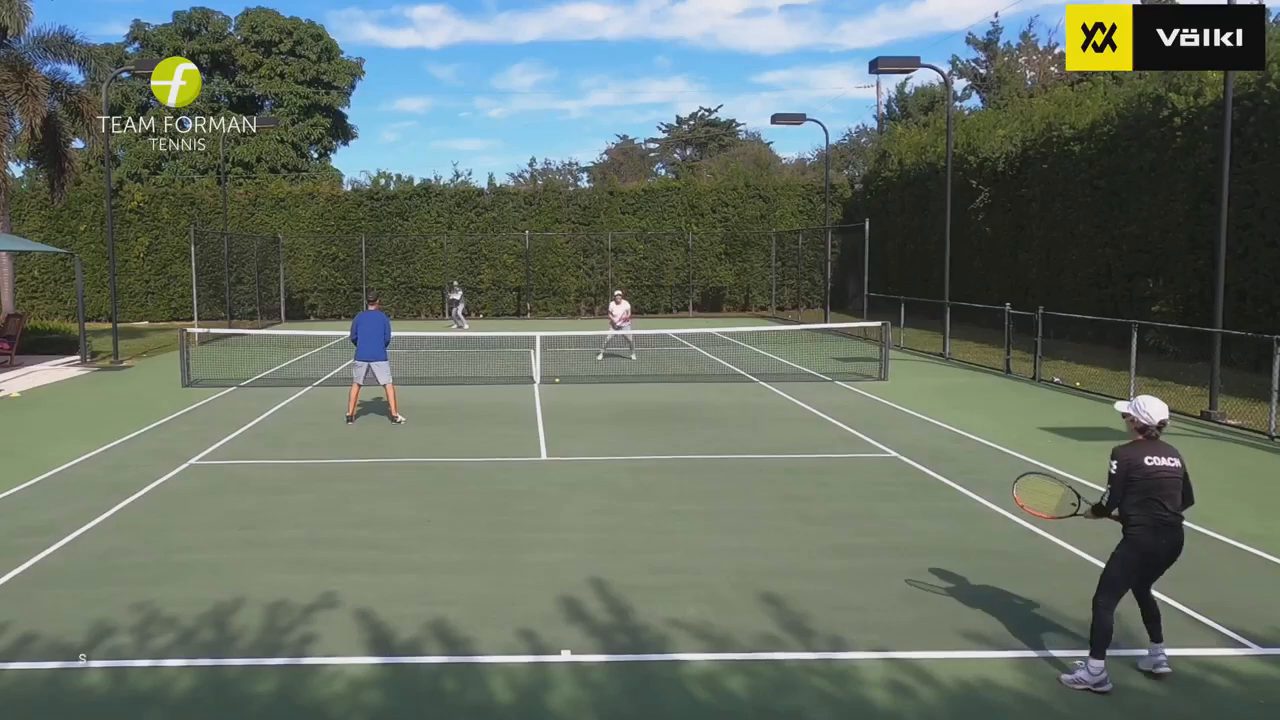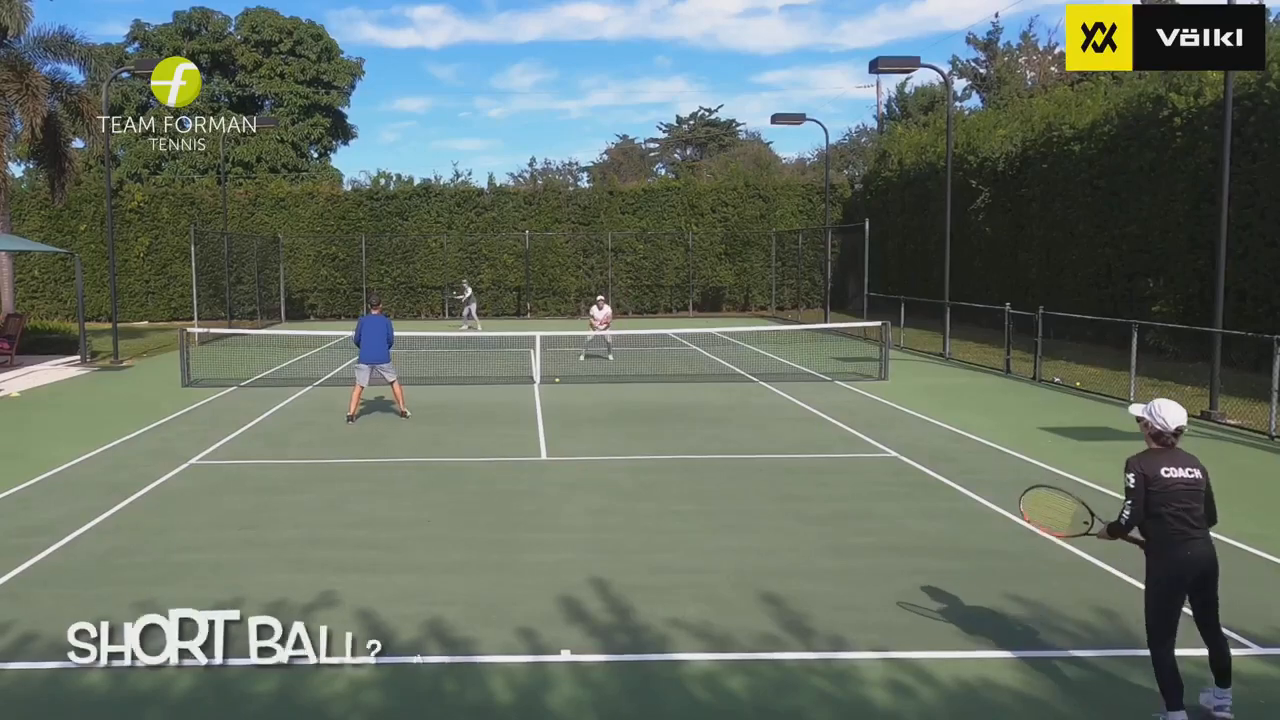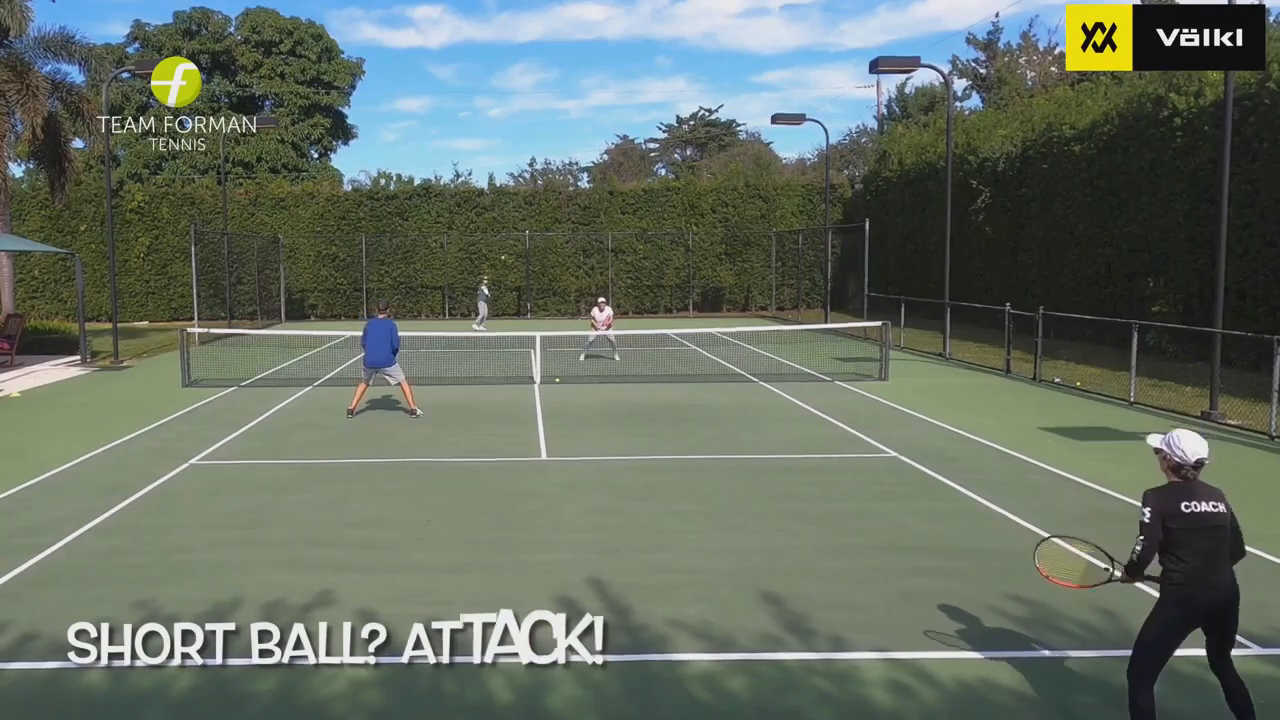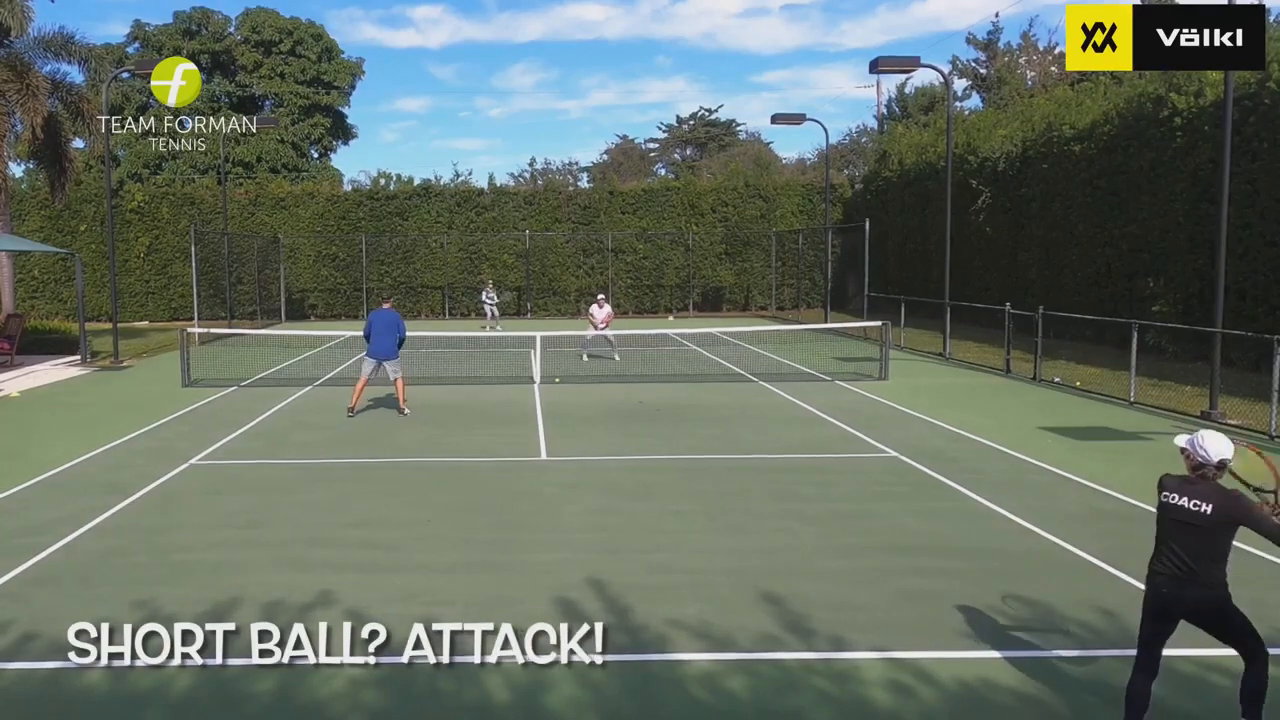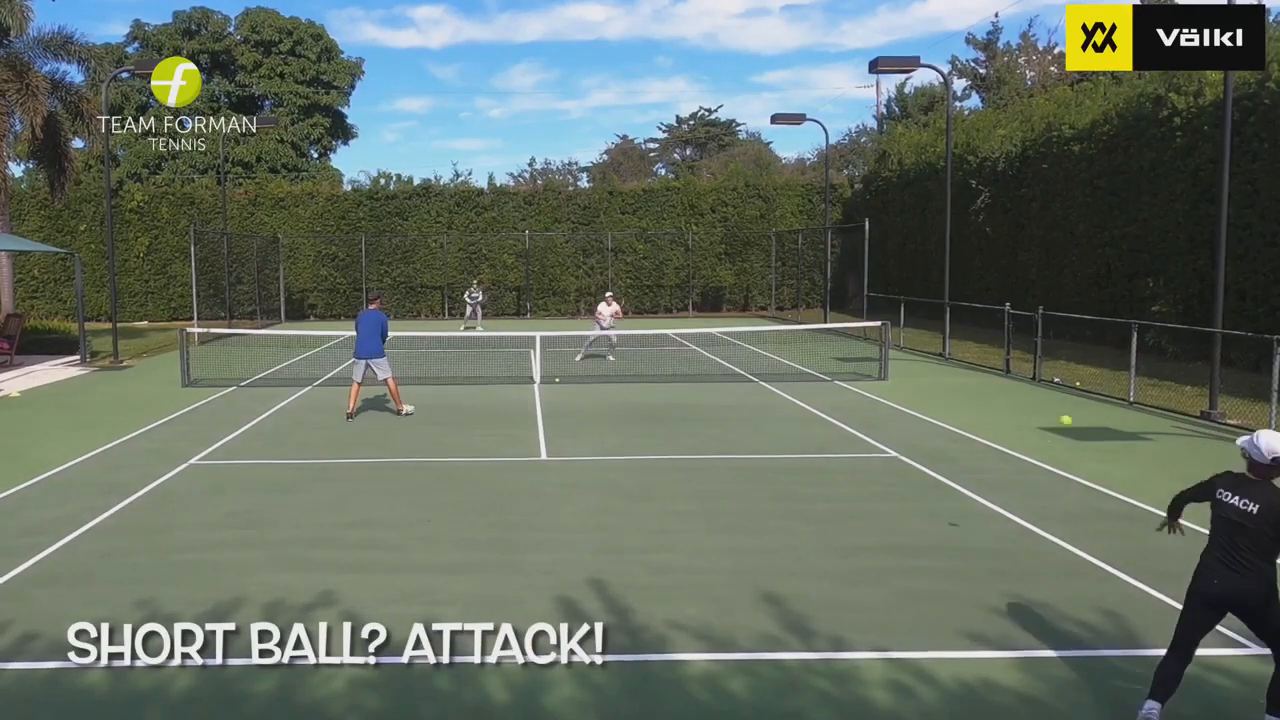
dt=0.5s
person 1, frame 1
left shoulder: (1124, 454)
right shoulder: (1173, 454)
left elbow: (1111, 501)
right elbow: (1187, 500)
left wrist: (1095, 511)
left hip: (1141, 540)
right hip: (1173, 539)
left knee: (1104, 601)
right knee: (1141, 588)
left ankle: (1095, 670)
right ankle: (1157, 656)
person 1, frame 2
left shoulder: (1139, 464)
right shoulder: (1195, 464)
left elbow: (1129, 518)
right elbow: (1210, 517)
left wrist: (1110, 531)
left hip: (1168, 563)
right hip: (1204, 557)
left knee: (1160, 643)
right knee: (1211, 628)
person 1, frame 3
left shoulder: (1157, 498)
right shoulder: (1218, 497)
left elbow: (1145, 552)
right elbow: (1237, 550)
left wrist: (1131, 572)
left hip: (1182, 597)
right hip: (1225, 596)
left knee: (1139, 674)
right knee: (1222, 665)
person 1, frame 4
left shoulder: (1166, 485)
right shoulder: (1232, 501)
left wrist: (1255, 508)
left hip: (1161, 592)
right hip: (1209, 597)
left knee: (1145, 665)
person 1, frame 5
left shoulder: (1221, 483)
left elbow: (1181, 498)
left wrist: (1172, 518)
left hip: (1209, 584)
right hip: (1255, 592)
left knee: (1179, 652)
